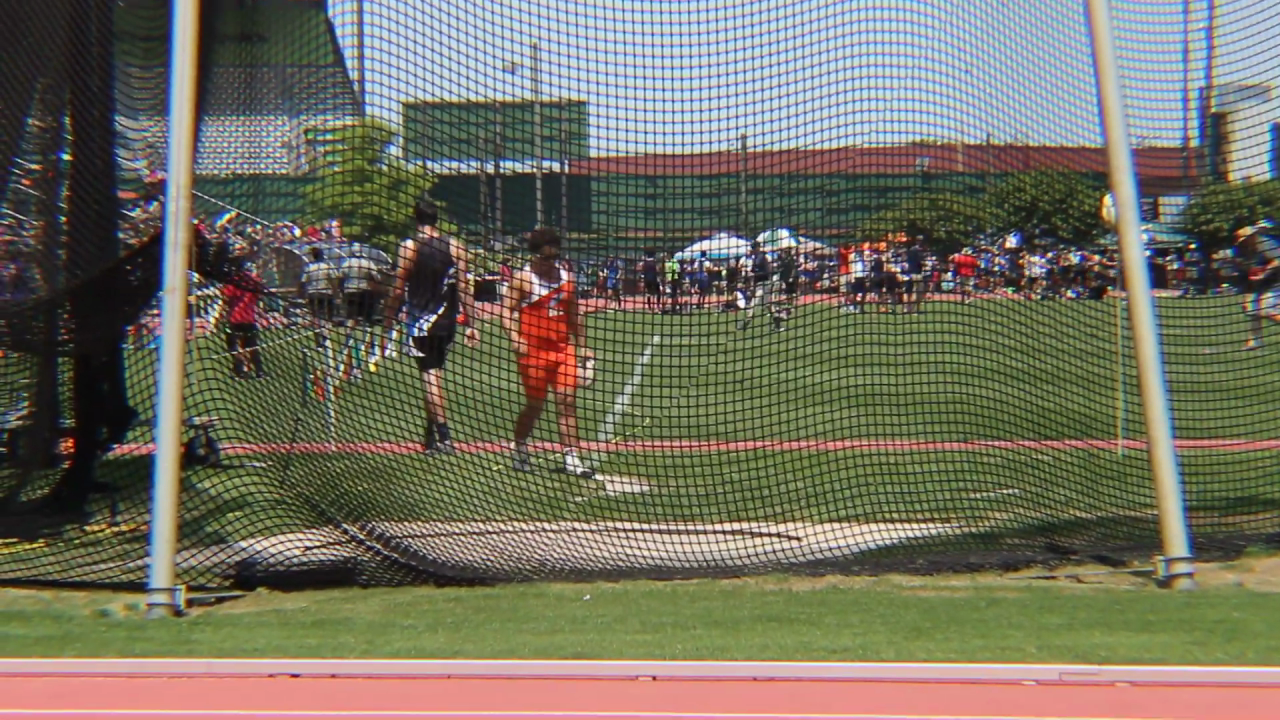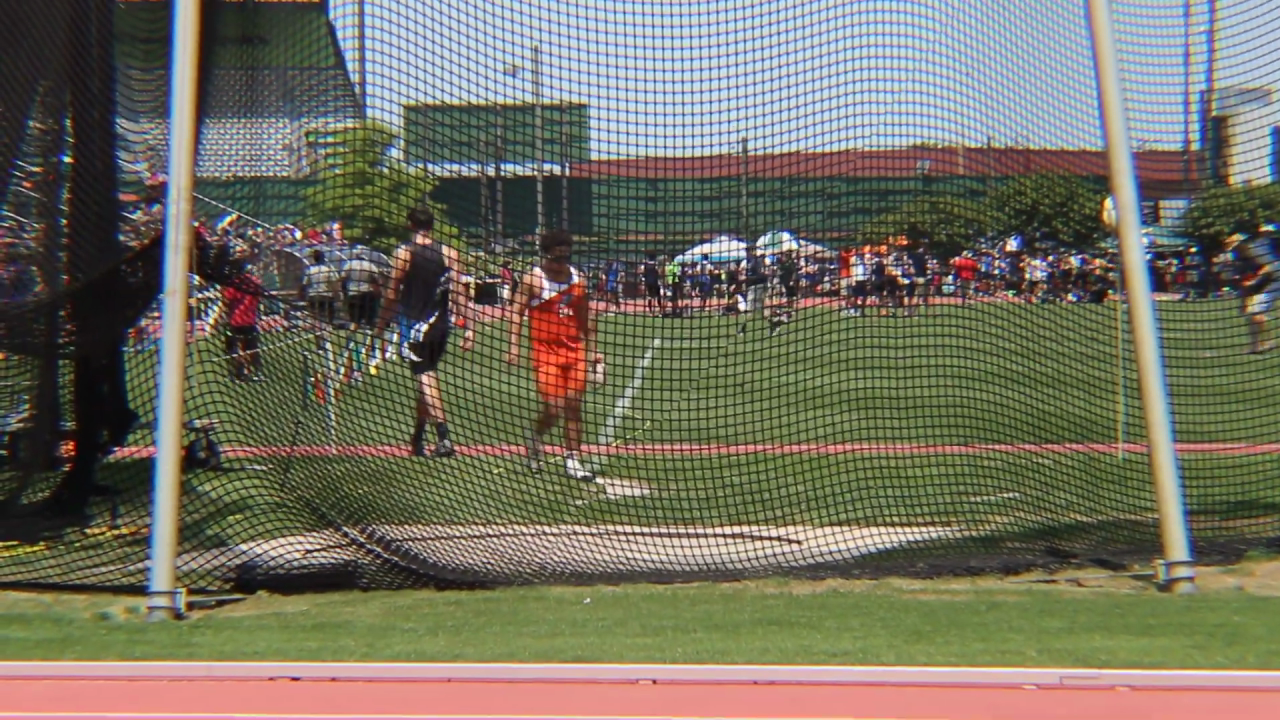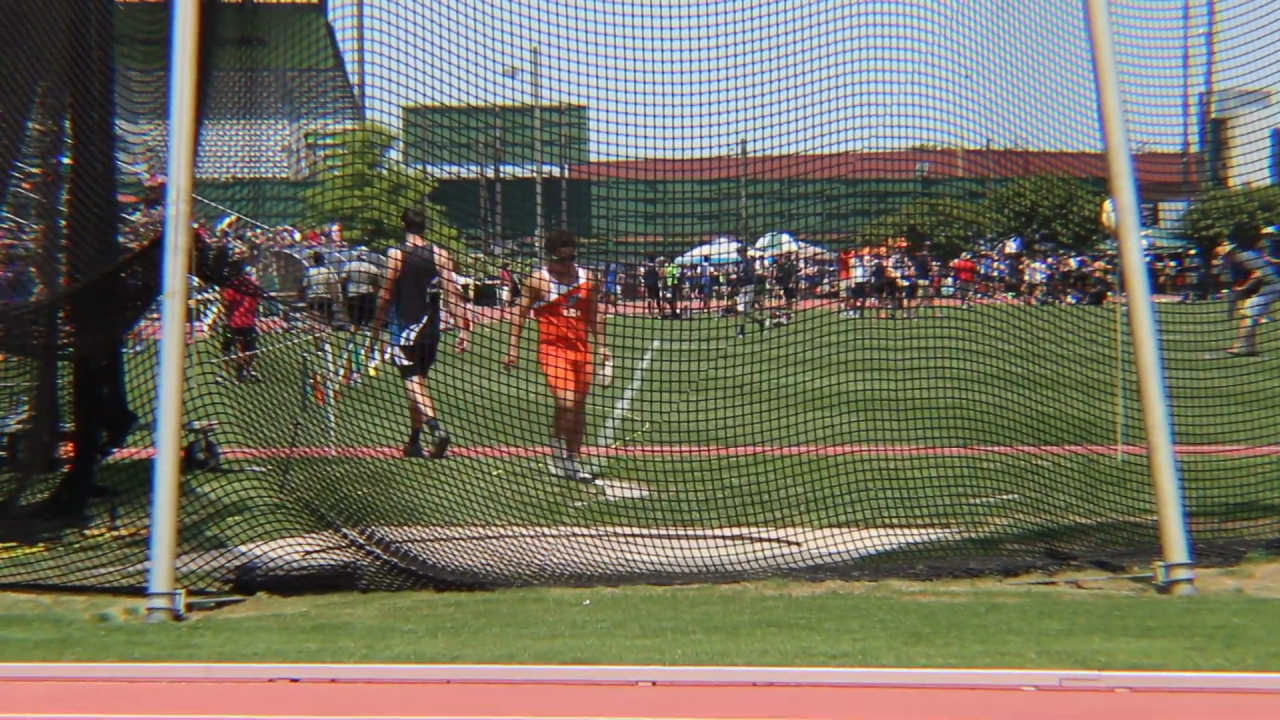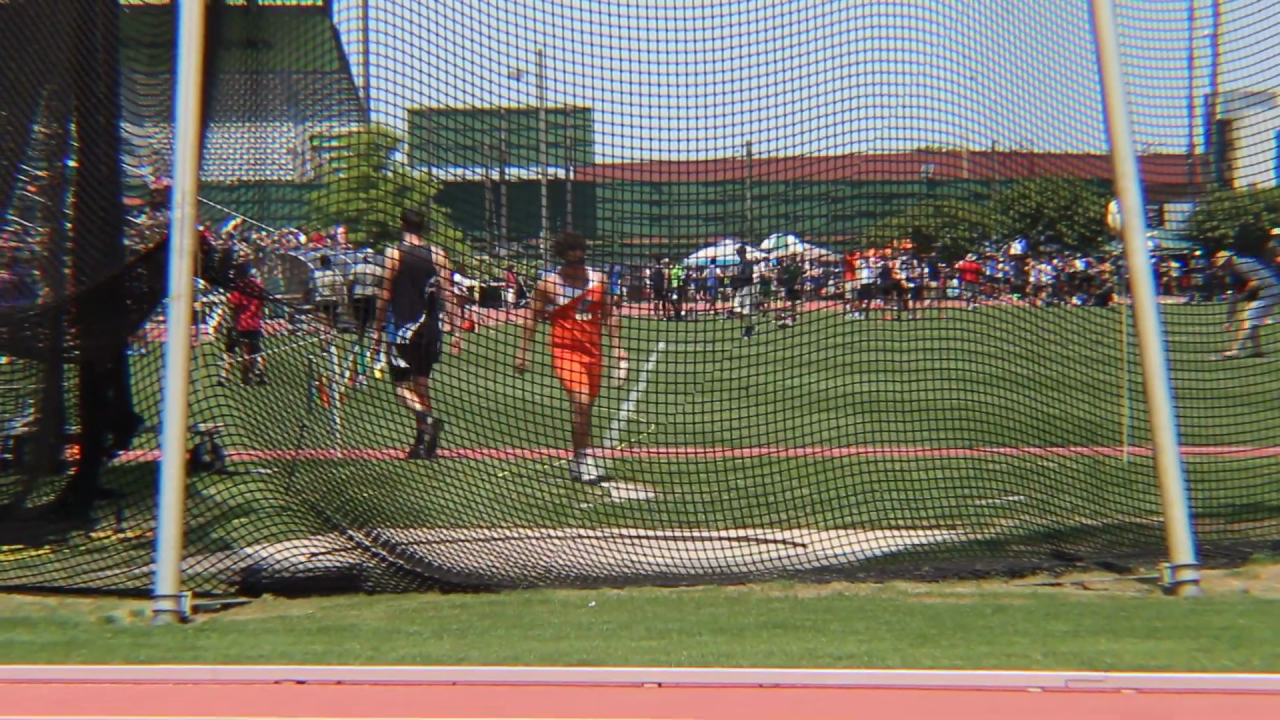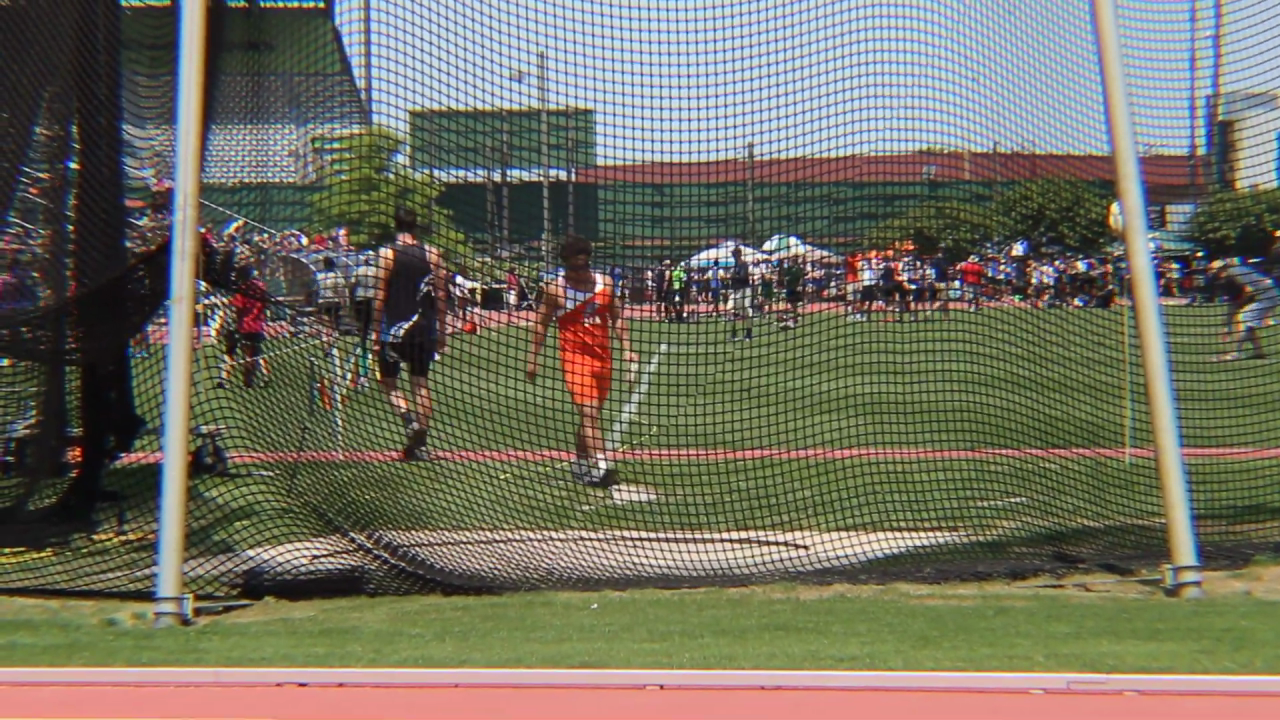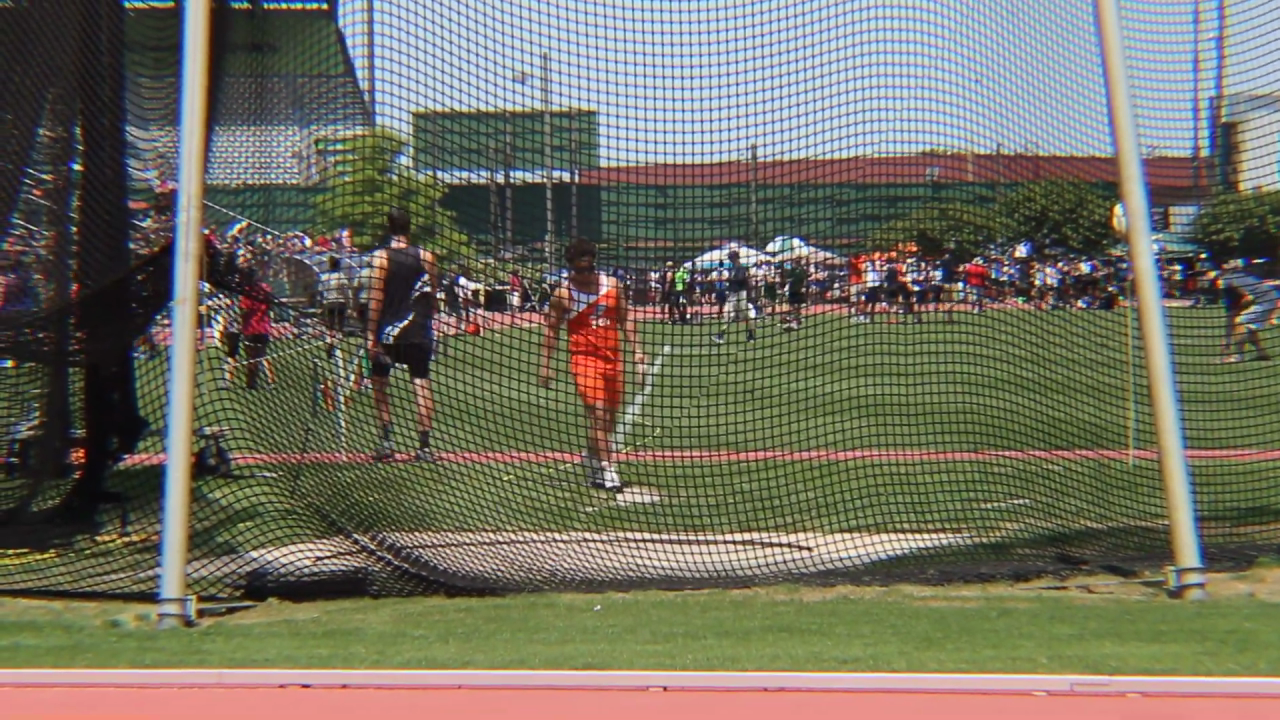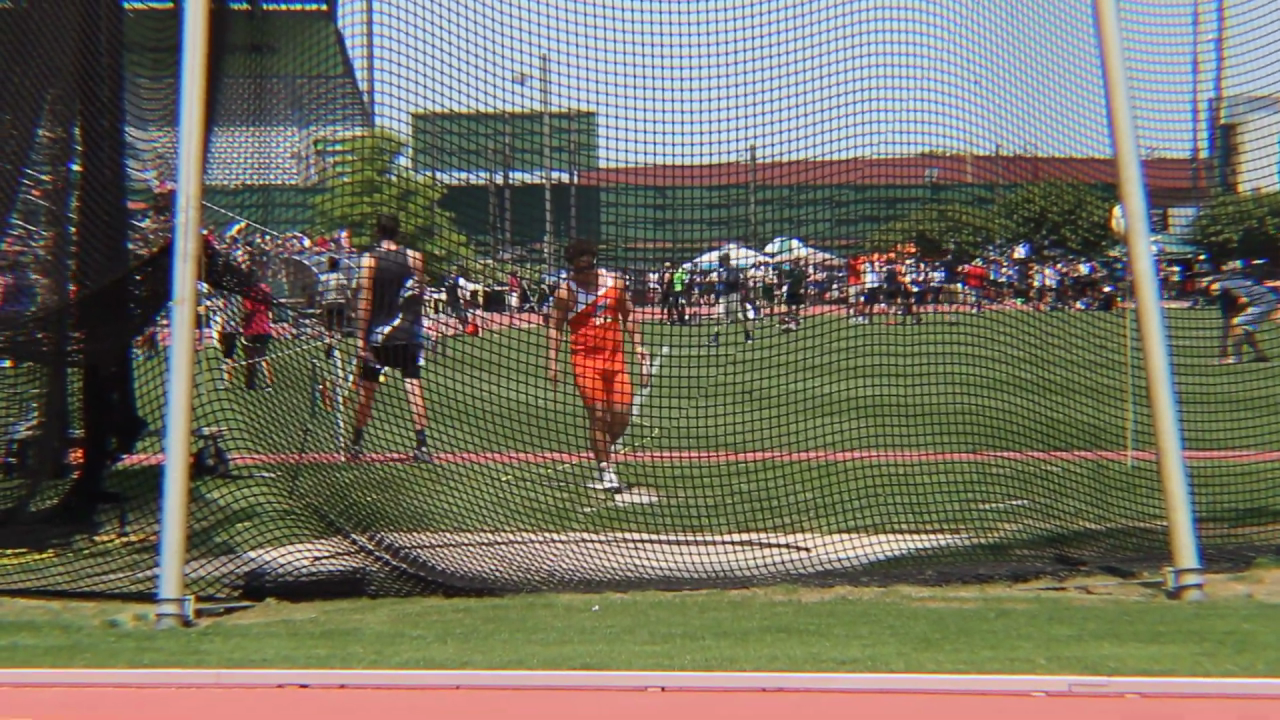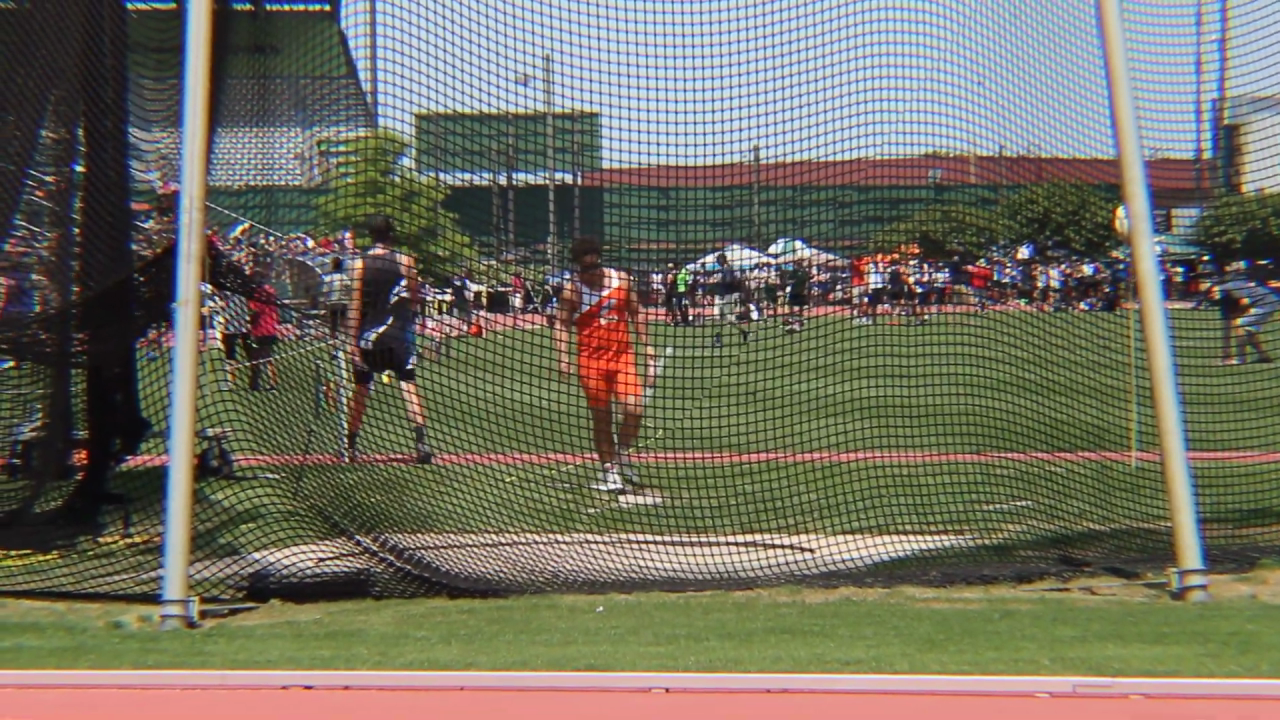
dt=0.1s
person 1, frame 1
left shoulder: (566, 277)
right shoulder: (522, 278)
left elbow: (574, 314)
right elbow: (508, 312)
left wrist: (582, 346)
right wrist: (516, 339)
left hip: (564, 350)
right hip: (533, 352)
left knee: (568, 403)
right knee: (534, 406)
left ankle: (572, 458)
right ankle: (520, 447)
person 1, frame 2
left shoulder: (578, 278)
right shoulder: (534, 278)
left elbow: (585, 315)
right elbow: (518, 313)
left wrist: (593, 347)
right wrist: (514, 346)
left hip: (575, 350)
right hip: (545, 349)
left knee: (575, 406)
right knee: (553, 407)
left ankle: (573, 460)
right ankle: (536, 439)
person 1, frame 3
left shoulder: (587, 278)
right shoulder: (537, 280)
left elbow: (595, 315)
right elbow: (520, 314)
left wrist: (601, 347)
right wrist: (512, 348)
left hip: (582, 351)
right hip: (553, 350)
left knee: (578, 408)
right knee: (566, 404)
left ankle: (573, 461)
right ankle: (558, 445)
person 1, frame 4
left shoulder: (599, 280)
right shoulder: (548, 284)
left elbow: (609, 316)
right elbow: (532, 319)
left wrist: (617, 347)
right wrist: (522, 352)
left hip: (593, 354)
right hip: (566, 353)
left knee: (584, 409)
right knee: (580, 406)
left ankle: (577, 462)
right ankle: (587, 461)
person 1, frame 5
left shoulder: (605, 283)
right shoulder: (555, 289)
left elbow: (617, 318)
right elbow: (542, 324)
left wrist: (627, 350)
right wrist: (533, 358)
left hip: (603, 357)
right hip: (575, 358)
left knee: (592, 414)
right knee: (589, 412)
left ankle: (580, 463)
right ankle: (600, 466)
person 1, frame 6
left shoulder: (612, 284)
right shoulder: (563, 293)
left elbow: (625, 319)
right elbow: (551, 328)
left wrist: (637, 349)
right wrist: (546, 363)
left hip: (613, 359)
right hip: (585, 361)
left knee: (609, 418)
right knee: (598, 415)
left ankle: (592, 456)
right ankle: (607, 472)
person 1, frame 7
left shoulder: (615, 280)
right shoulder: (565, 292)
left elbow: (628, 315)
right elbow: (556, 328)
left wrist: (638, 347)
right wrist: (553, 363)
left hip: (616, 357)
right hip: (585, 360)
left knee: (622, 417)
right knee: (599, 416)
left ankle: (603, 447)
right ankle: (606, 472)
person 1, frame 8
left shoulder: (621, 280)
right shoulder: (571, 290)
left elbow: (635, 314)
right elbow: (562, 324)
left wrist: (645, 346)
right wrist: (563, 357)
left hip: (623, 356)
right hip: (590, 360)
left knee: (634, 410)
right knee: (601, 418)
left ankle: (621, 454)
right ankle: (608, 471)
person 2, frame 1
left shoulder: (409, 246)
right shoulder: (455, 246)
left elbow: (398, 289)
right elbow: (464, 288)
left wrist: (388, 317)
right wrist: (471, 324)
left hip: (420, 322)
right hip: (446, 322)
left knee: (431, 378)
right knee: (434, 374)
left ankle: (444, 438)
right ankle: (432, 432)
person 2, frame 2
left shoulder: (404, 253)
right shoulder: (449, 253)
left elbow: (392, 294)
right elbow: (459, 293)
left wrist: (383, 321)
right wrist: (469, 328)
left hip: (413, 328)
right hip: (439, 328)
left knee: (427, 382)
right knee: (427, 380)
left ankle: (443, 438)
right ankle: (417, 439)
person 2, frame 3
left shoulder: (396, 254)
right shoulder: (440, 254)
left elbow: (386, 295)
right elbow: (451, 294)
left wrist: (379, 323)
right wrist: (462, 328)
left hip: (404, 330)
right hip: (430, 330)
left knee: (414, 384)
right knee: (418, 382)
left ankle: (436, 429)
right ankle: (414, 443)
person 2, frame 4
left shoulder: (394, 254)
right shoulder: (438, 254)
left elbow: (385, 296)
right elbow: (448, 296)
left wrist: (379, 328)
right wrist: (454, 330)
left hip: (401, 331)
right hip: (429, 331)
left knee: (403, 386)
right knee: (422, 383)
left ankle: (428, 420)
right ankle: (423, 444)
person 2, frame 5
left shoulder: (387, 253)
right shoulder: (431, 253)
left elbow: (380, 296)
right elbow: (441, 294)
left wrist: (376, 331)
right wrist: (441, 330)
left hip: (394, 330)
right hip: (424, 330)
left knee: (389, 383)
right knee: (420, 384)
left ankle: (411, 421)
right ankle: (419, 447)
person 2, frame 6
left shoulder: (381, 256)
right shoulder: (425, 255)
left elbow: (375, 300)
right elbow: (432, 294)
left wrist: (370, 334)
left hip: (388, 332)
right hip: (419, 332)
left knee: (380, 385)
right knee: (421, 385)
left ankle: (386, 439)
right ankle: (425, 447)
person 2, frame 7
left shoulder: (369, 259)
right shoulder: (414, 257)
left elbow: (364, 303)
left wrist: (360, 338)
left hip: (377, 334)
right hip: (408, 333)
left knee: (367, 388)
right knee: (413, 386)
left ankle: (356, 444)
right ankle: (421, 446)
person 2, frame 8
left shoulder: (359, 263)
right shoulder: (405, 261)
left elbow: (355, 304)
right elbow: (414, 299)
left wrist: (353, 341)
left hip: (368, 339)
right hip: (399, 336)
left knee: (360, 391)
right knee: (409, 387)
left ankle: (351, 446)
right ankle: (421, 442)
